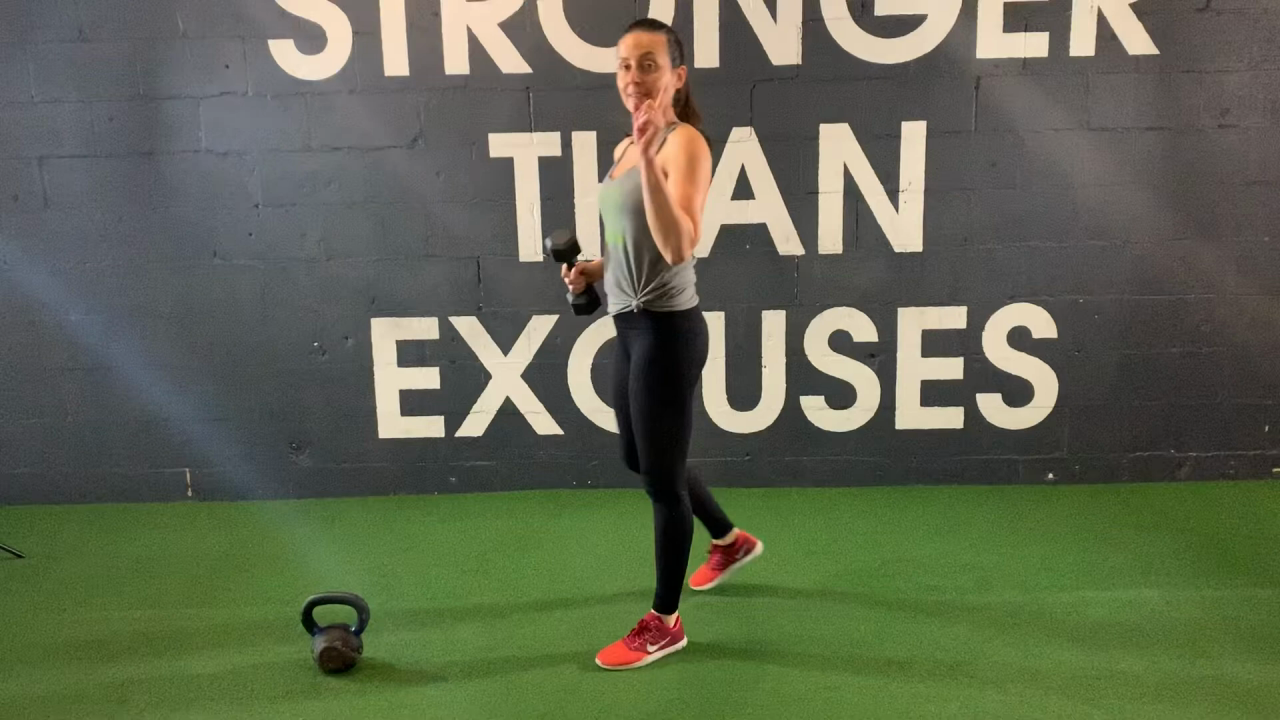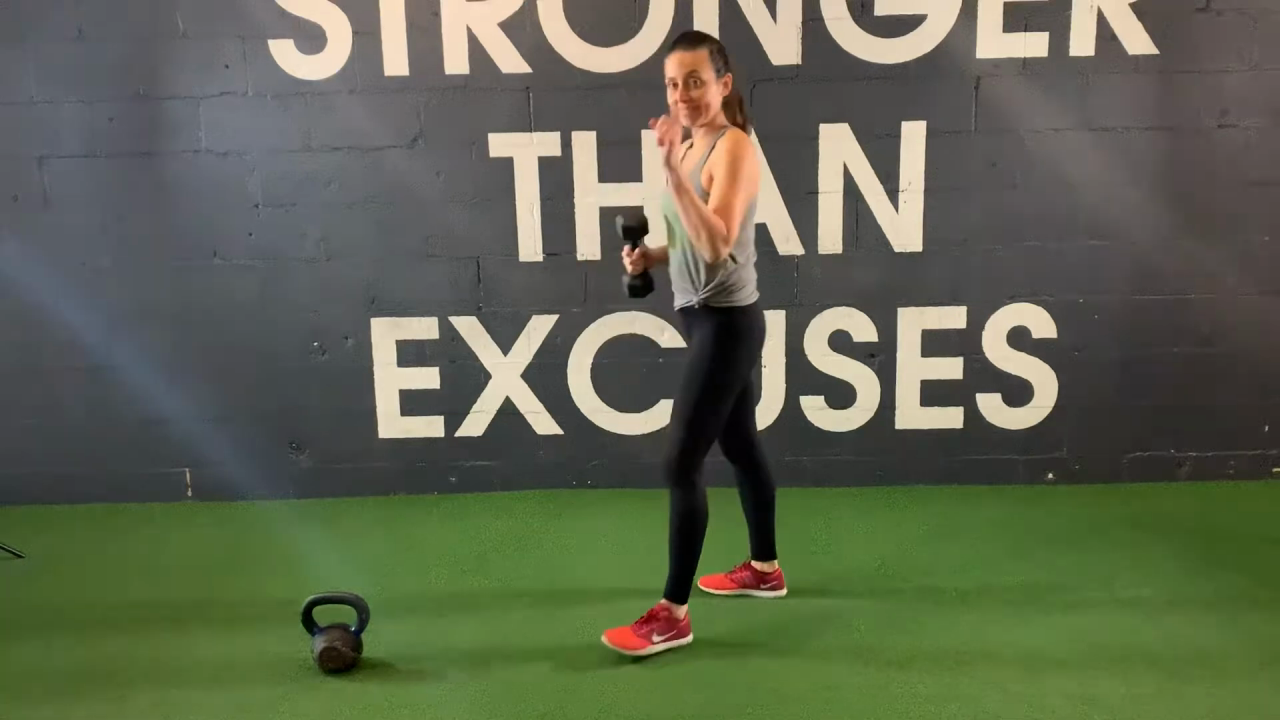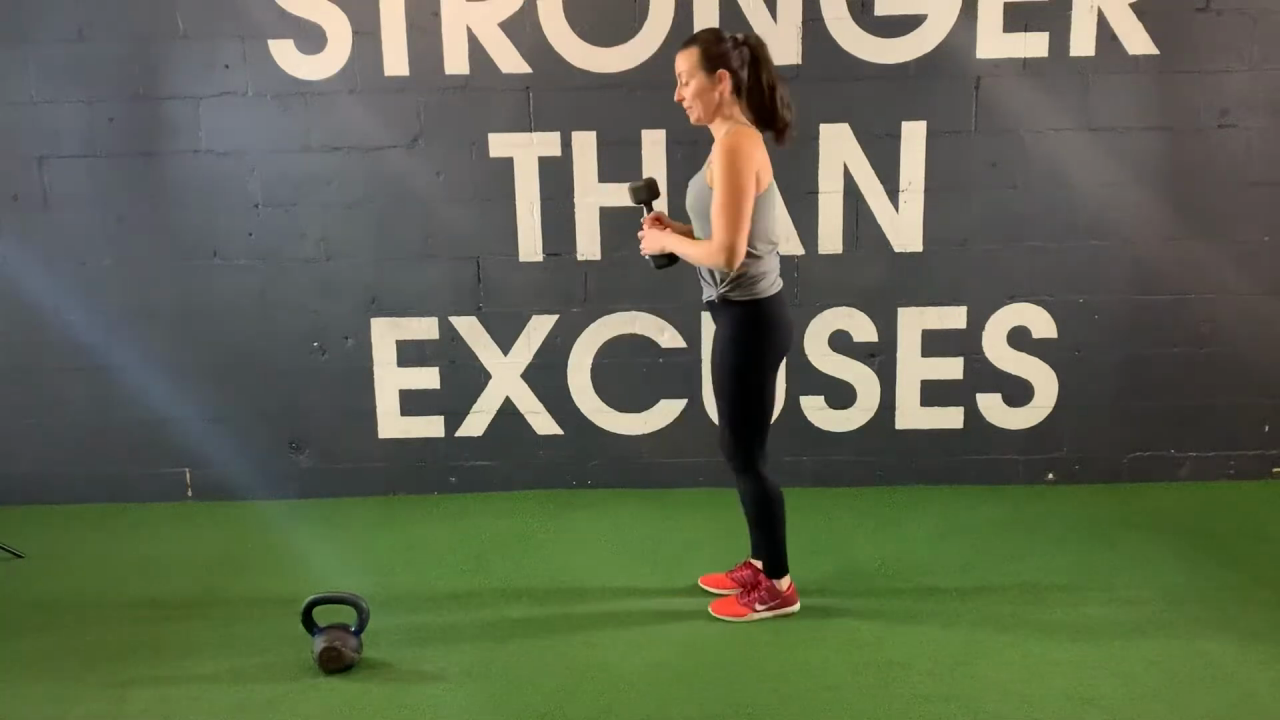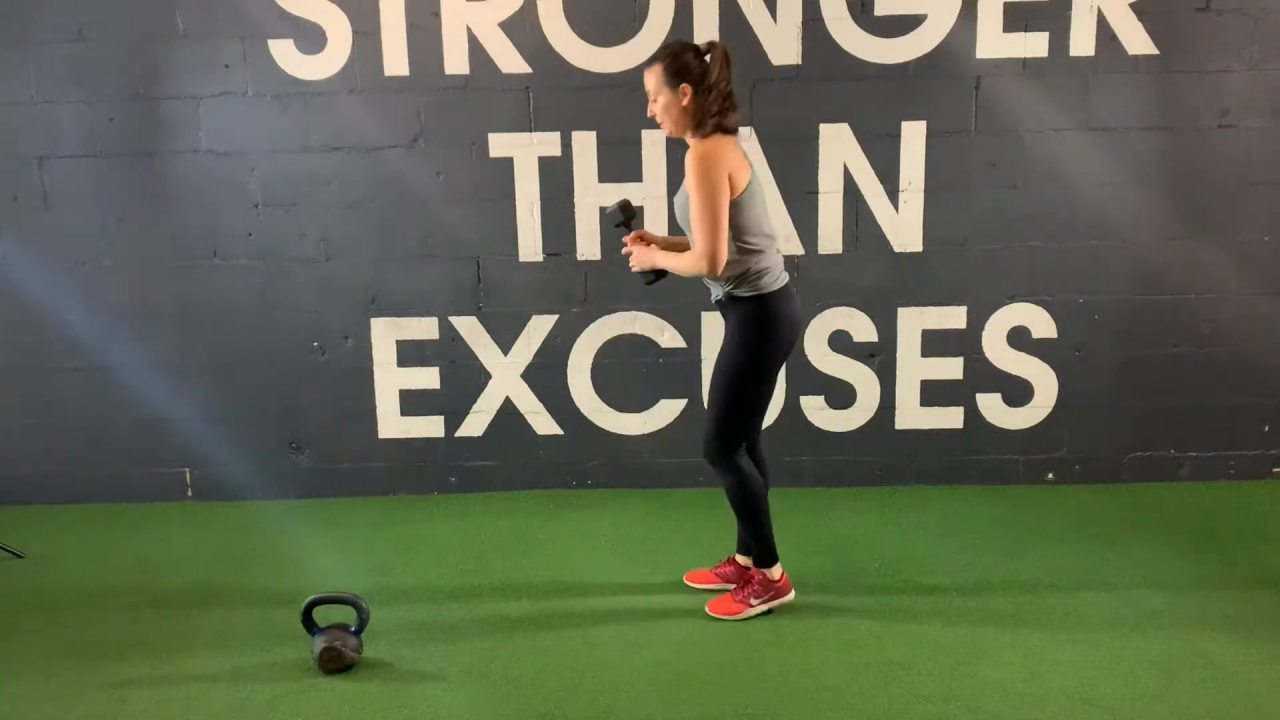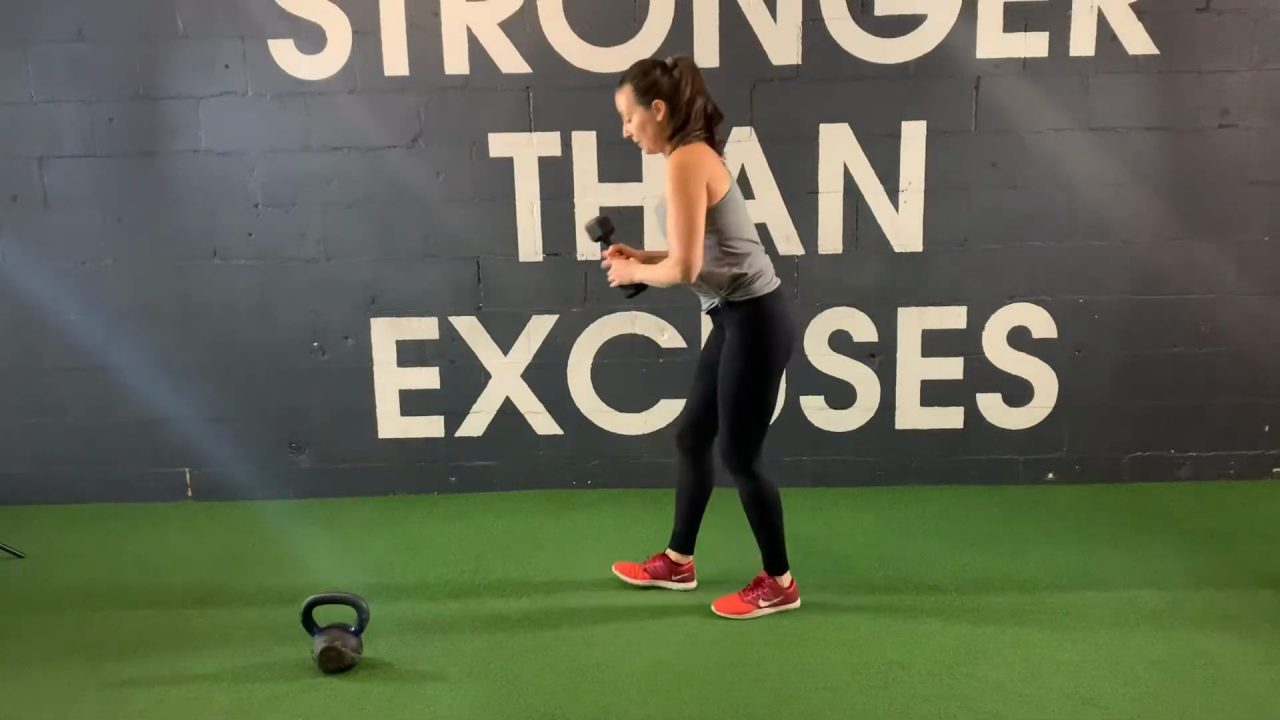
dt=0.4s
person 1, frame 1
left shoulder: (685, 144)
right shoulder: (627, 146)
left elbow: (677, 248)
left wrist: (647, 161)
right wrist: (595, 268)
left hip: (667, 330)
right hip: (631, 327)
left knee: (661, 478)
right knee: (642, 460)
left ankle: (663, 622)
right ankle: (729, 539)
person 1, frame 2
left shoulder: (735, 148)
right shoulder: (692, 150)
left elbow: (719, 244)
left wrist: (673, 170)
right wrist: (655, 255)
left hip: (727, 324)
right hip: (711, 321)
left knee: (681, 468)
right knee: (741, 448)
left ankle: (671, 612)
right ankle: (765, 566)
person 1, frame 3
left shoulder: (735, 146)
right shoulder: (734, 141)
left elbow: (727, 254)
left wrist: (669, 242)
right wrist: (678, 229)
left hip: (750, 319)
right hip: (744, 315)
left knee: (745, 457)
right knee: (742, 450)
left ankle: (777, 587)
right ankle: (762, 564)
person 1, frame 4
left shoulder: (704, 154)
right shoulder: (716, 146)
left elbow: (711, 260)
left wrist: (656, 261)
right wrist: (661, 243)
left hip: (759, 314)
right hip: (755, 310)
left knee: (721, 448)
right knee: (739, 445)
left ankle: (769, 575)
right ankle: (745, 562)
person 1, frame 5
left shoulder: (686, 164)
right shoulder: (692, 158)
left elbow: (684, 270)
left wrist: (637, 274)
right wrist: (639, 256)
left hip: (756, 320)
right hip: (736, 319)
left knee: (740, 456)
right knee: (692, 437)
left ankle: (778, 583)
right ankle: (677, 562)
